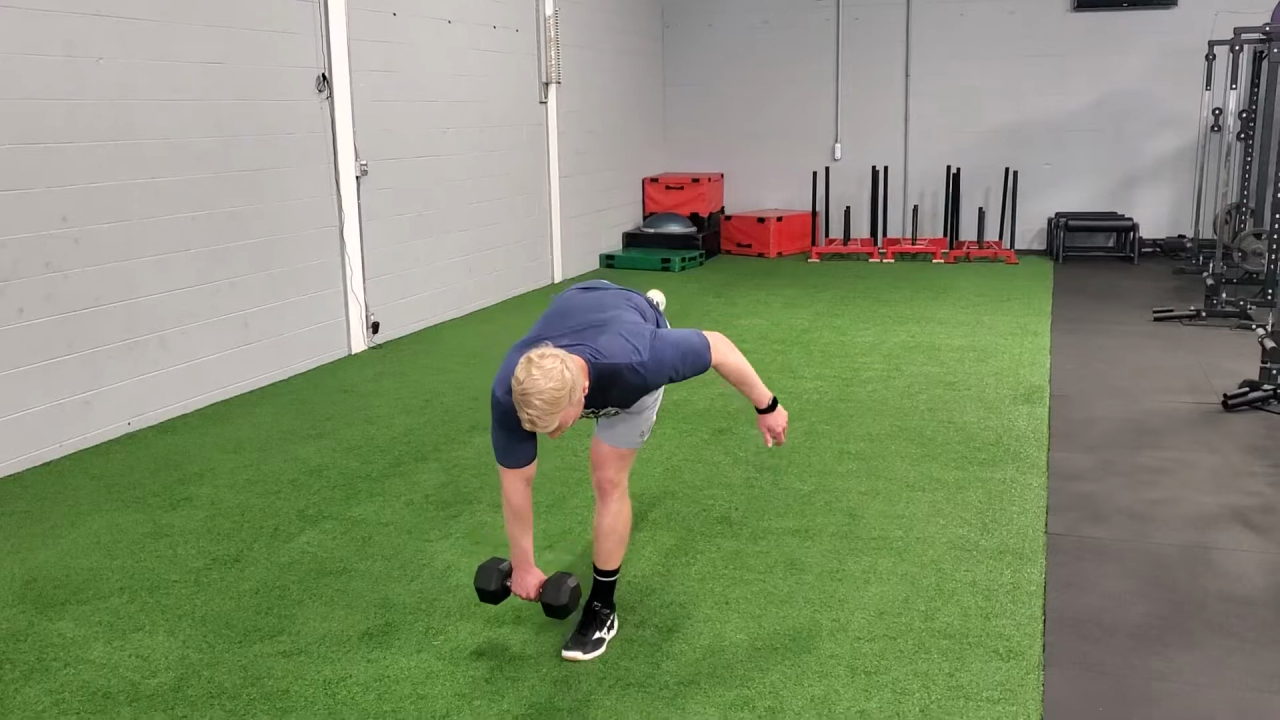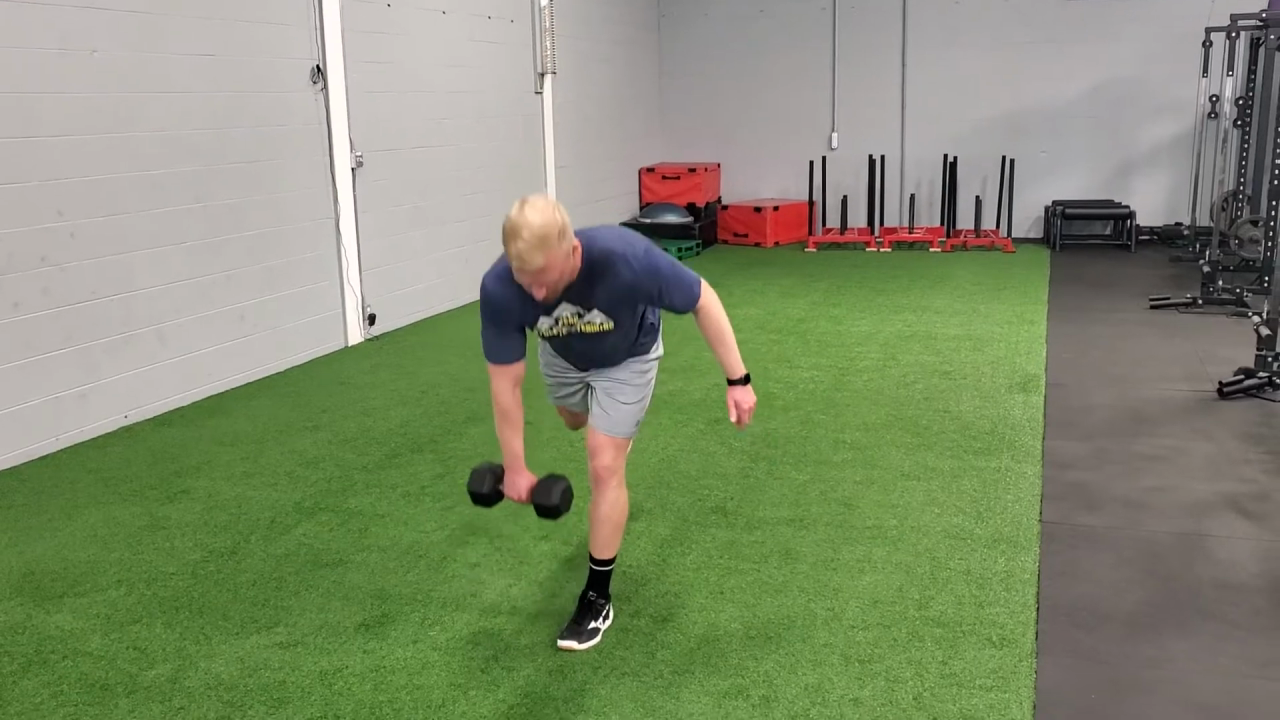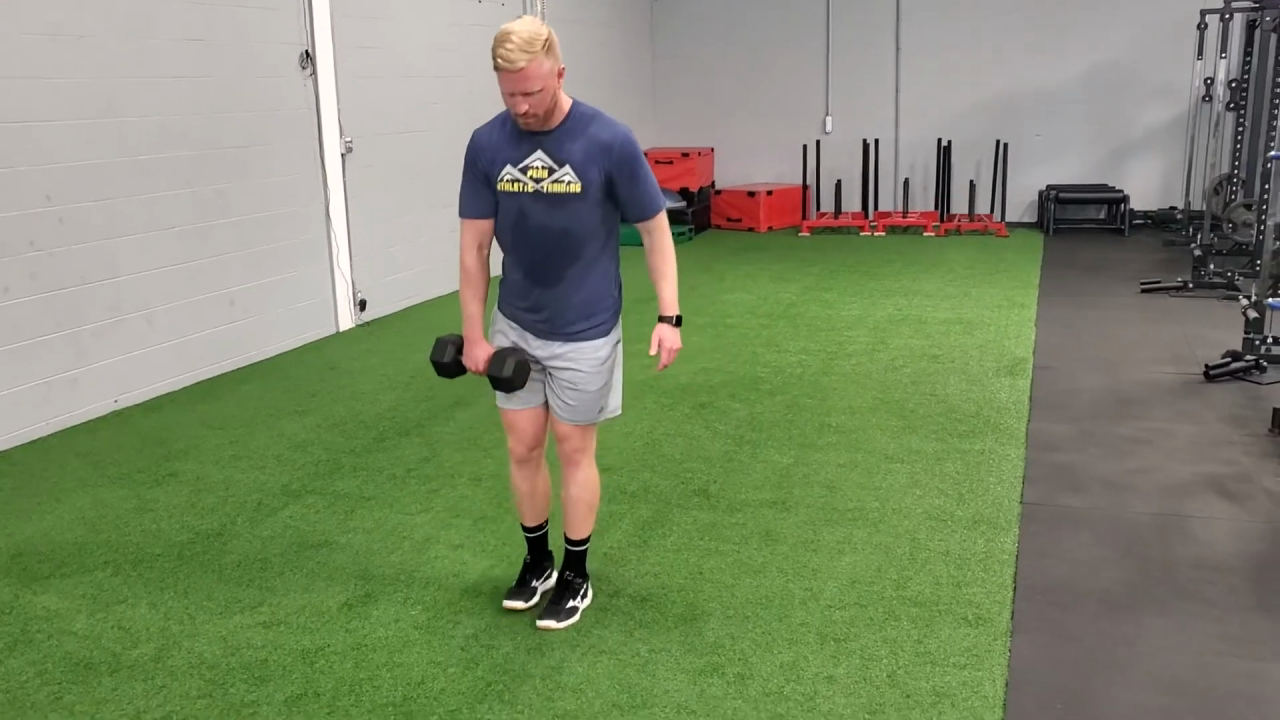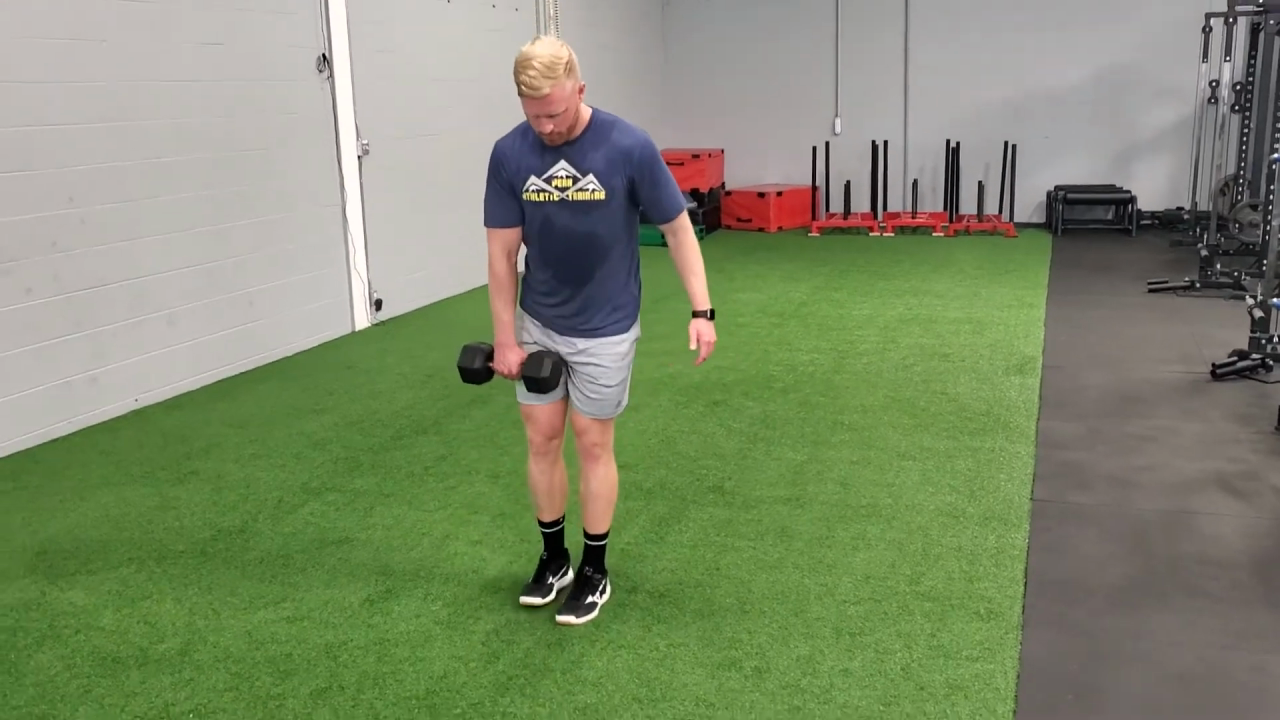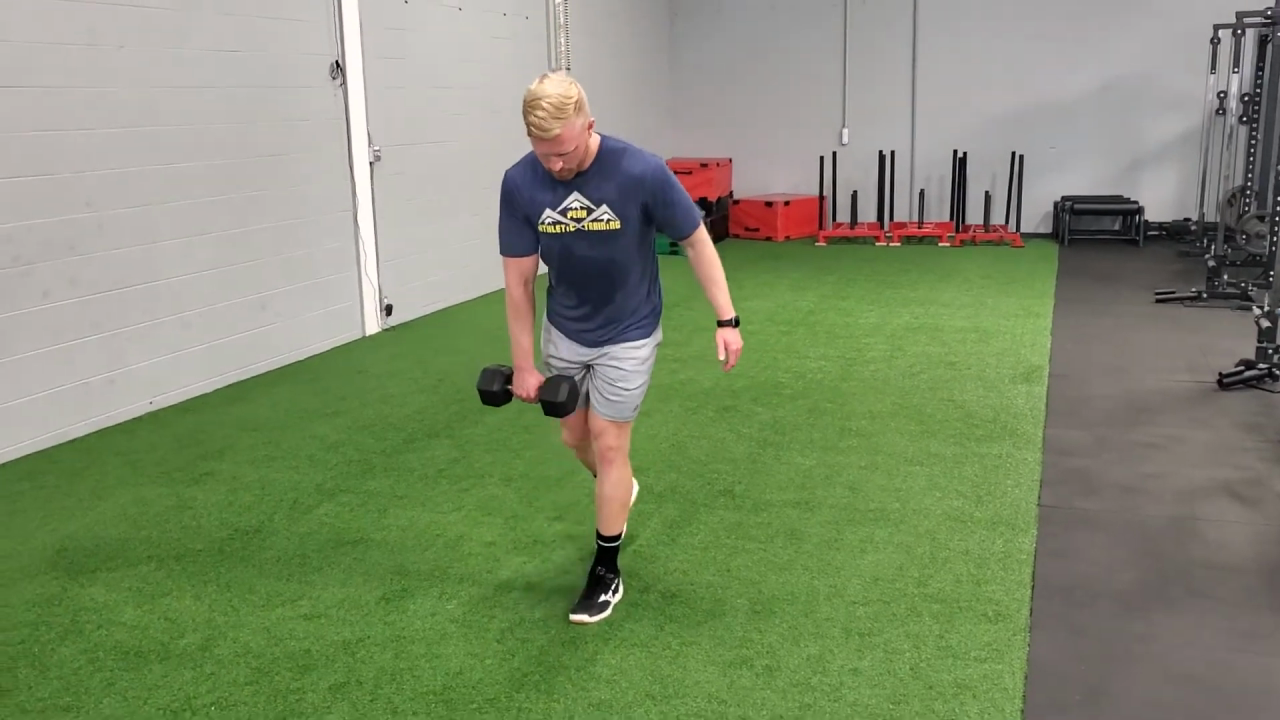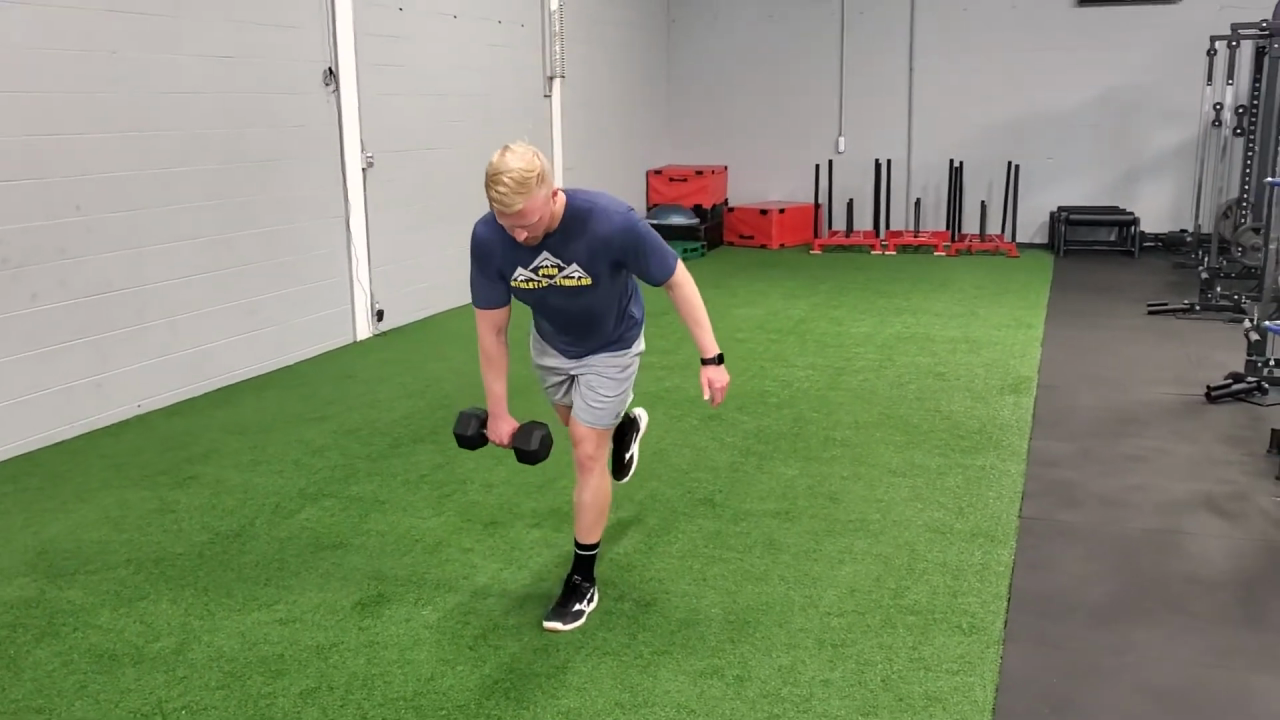
dt=0.7s
person 1, frame 1
left shoulder: (636, 363)
right shoulder: (510, 393)
left elbow: (716, 346)
right elbow: (516, 484)
left wrist: (766, 406)
right wrist: (522, 566)
left knee: (607, 477)
left ankle: (602, 605)
person 1, frame 2
left shoulder: (627, 259)
right shoulder: (499, 287)
left elbow: (702, 299)
right elbow: (505, 382)
left wrist: (737, 379)
right wrist: (514, 467)
left hip: (626, 357)
right hip: (564, 356)
left knee: (603, 466)
right knee: (576, 422)
left ankle: (598, 596)
right ankle: (615, 425)
person 1, frame 3
left shoulder: (609, 141)
right shoulder: (486, 144)
left elbow: (655, 230)
right elbow: (475, 246)
left wrist: (668, 316)
right wrist: (473, 334)
left hip: (585, 331)
right hip: (515, 326)
left knee: (573, 450)
right knee: (522, 448)
left ankle: (576, 576)
right ankle: (538, 561)
person 1, frame 4
left shoulder: (629, 148)
right shoulder: (509, 154)
left elbow: (677, 228)
right elbow: (502, 253)
left wrist: (701, 310)
right wrist: (504, 339)
left hip: (605, 327)
right hip: (538, 324)
left knee: (592, 443)
right knee: (541, 439)
left ankle: (594, 571)
right ankle: (553, 558)
person 1, frame 5
left shoulder: (641, 172)
right shoulder: (519, 183)
left elbow: (695, 240)
right elbow: (518, 280)
left wrist: (726, 319)
right wrist: (523, 364)
left hip: (627, 334)
right hip: (563, 331)
left knee: (609, 446)
right knee: (576, 438)
left ankle: (606, 573)
right ankle: (618, 492)
person 1, frame 6
left shoulder: (611, 222)
right shoulder: (488, 238)
left elbow: (676, 279)
right elbow: (492, 329)
left wrist: (711, 357)
right wrist: (498, 411)
left hip: (609, 345)
right hip: (551, 343)
left knee: (587, 453)
right knee: (576, 428)
left ankle: (582, 580)
right ankle: (624, 425)
